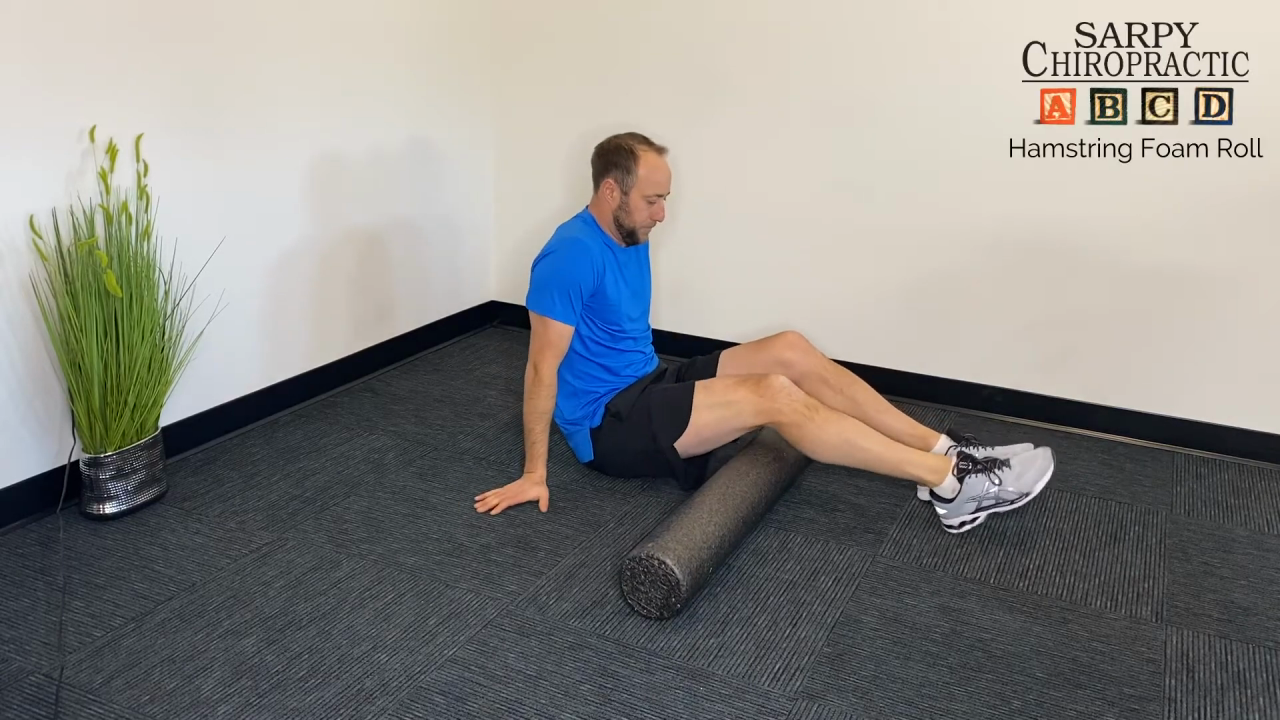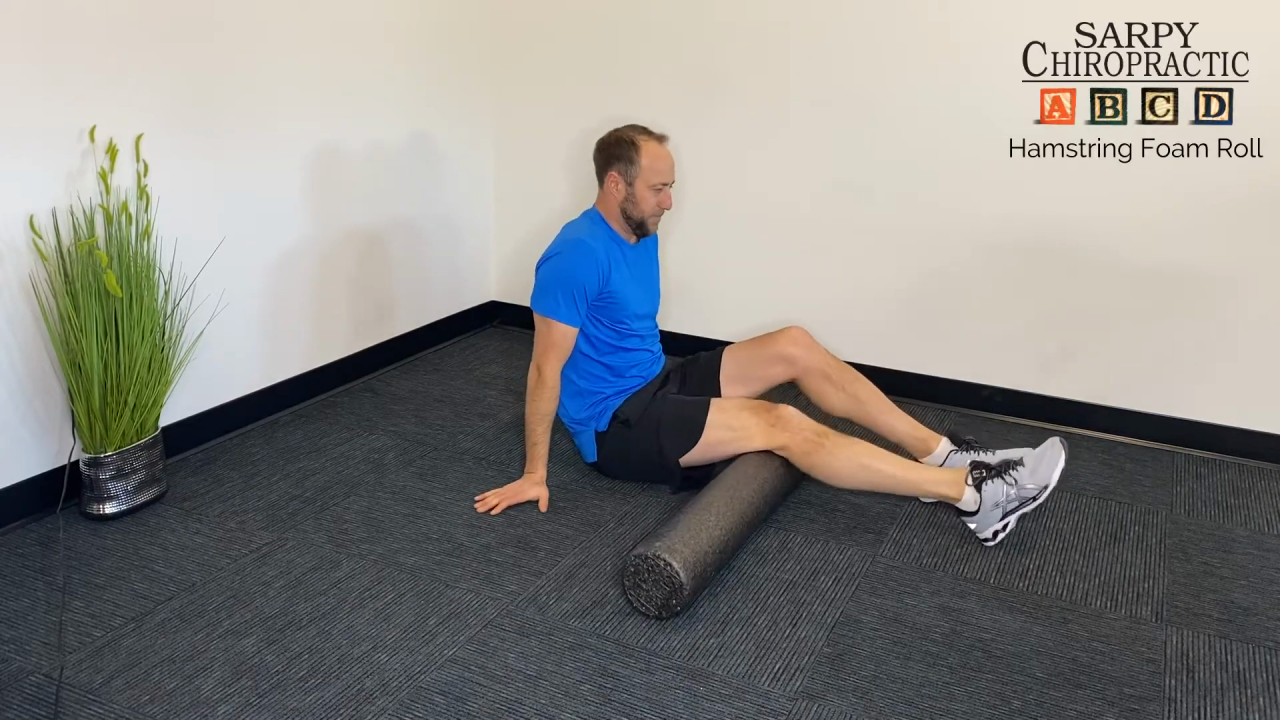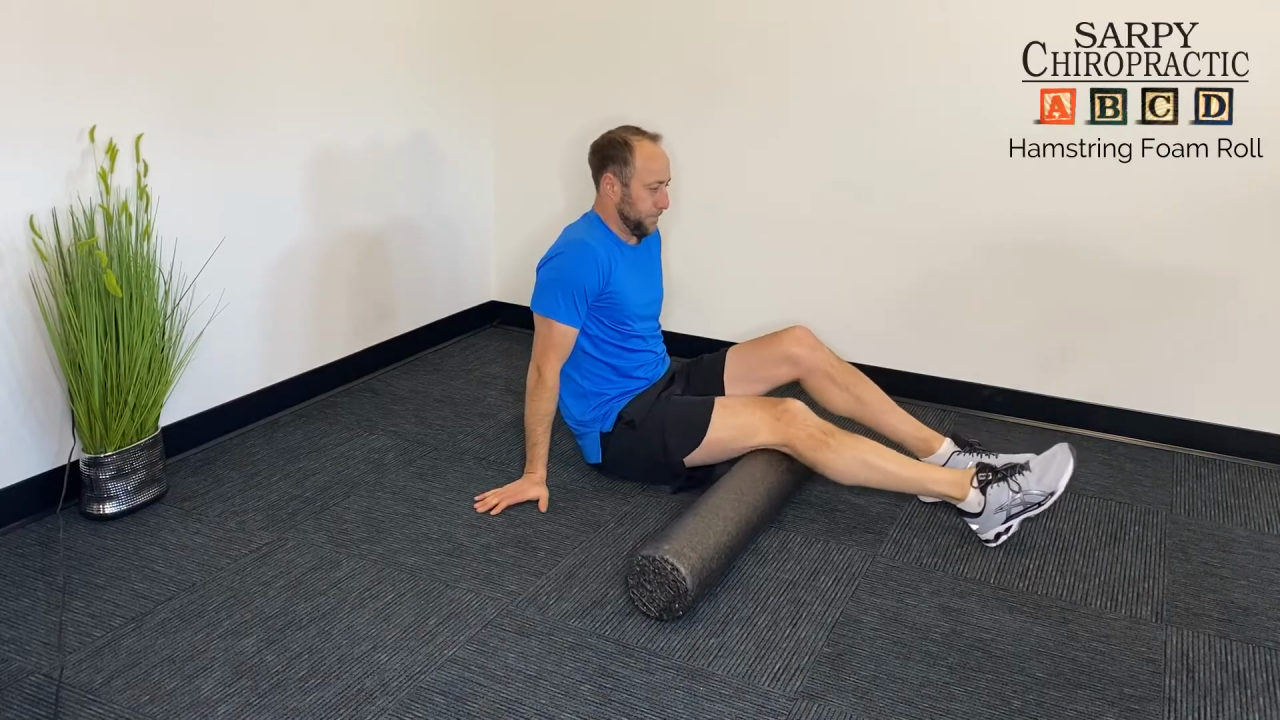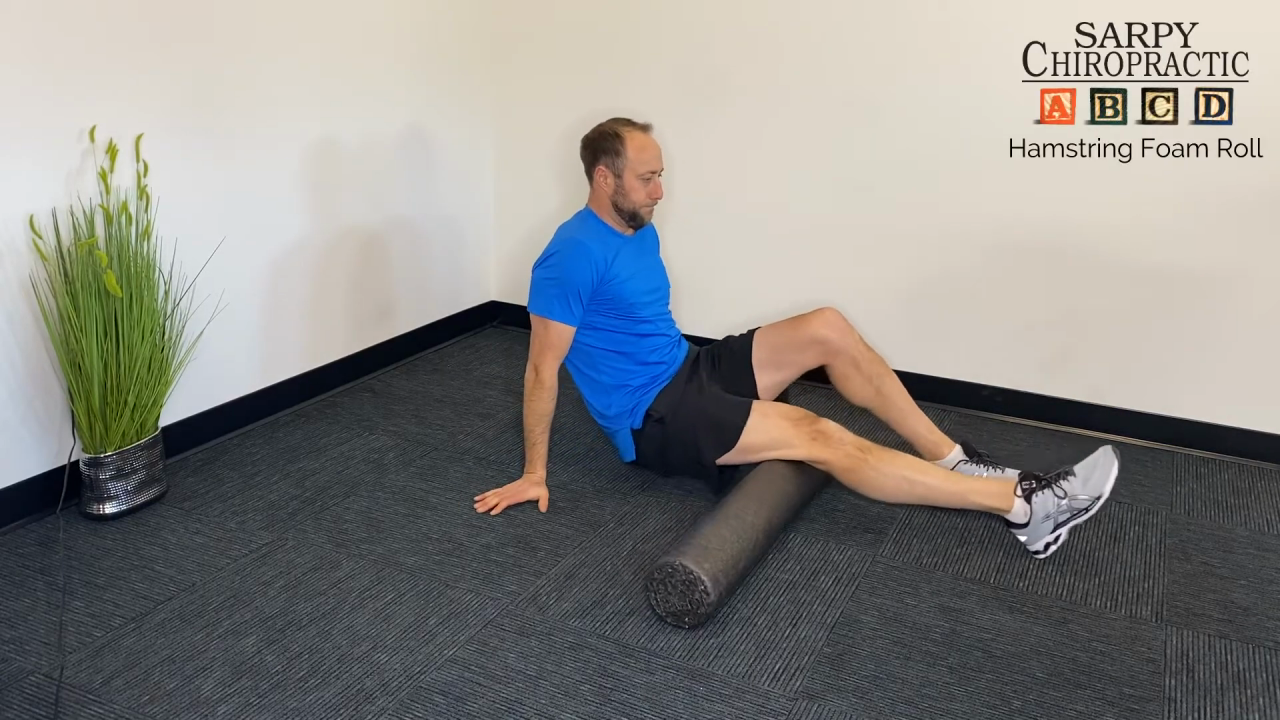
dt=0.5s
person 1, frame 1
left shoulder: (629, 238)
right shoulder: (571, 255)
right elbow: (543, 369)
right wrist: (534, 473)
left hip: (646, 387)
right hip: (611, 426)
left knee: (790, 351)
right knee: (773, 396)
left ankle: (942, 452)
right ankle: (951, 484)
person 1, frame 2
left shoulder: (640, 234)
right shoulder: (577, 255)
right elbow: (546, 368)
right wrist: (534, 474)
left hip: (656, 384)
right hip: (616, 426)
left knee: (793, 345)
right knee: (781, 426)
left ankle: (942, 454)
right ankle: (973, 494)
person 1, frame 3
left shoulder: (644, 236)
right shoulder: (578, 257)
right elbow: (545, 370)
right wrist: (534, 475)
left hip: (661, 384)
right hip: (620, 427)
left knee: (797, 346)
right knee: (786, 419)
left ankle: (943, 456)
right ankle: (974, 495)
person 1, frame 4
left shoulder: (638, 231)
right shoulder: (573, 256)
right elbow: (542, 370)
right wrist: (535, 475)
left hip: (690, 371)
right hip: (654, 418)
left knee: (825, 327)
right knee: (820, 438)
left ankle: (946, 460)
right ankle: (1022, 505)
